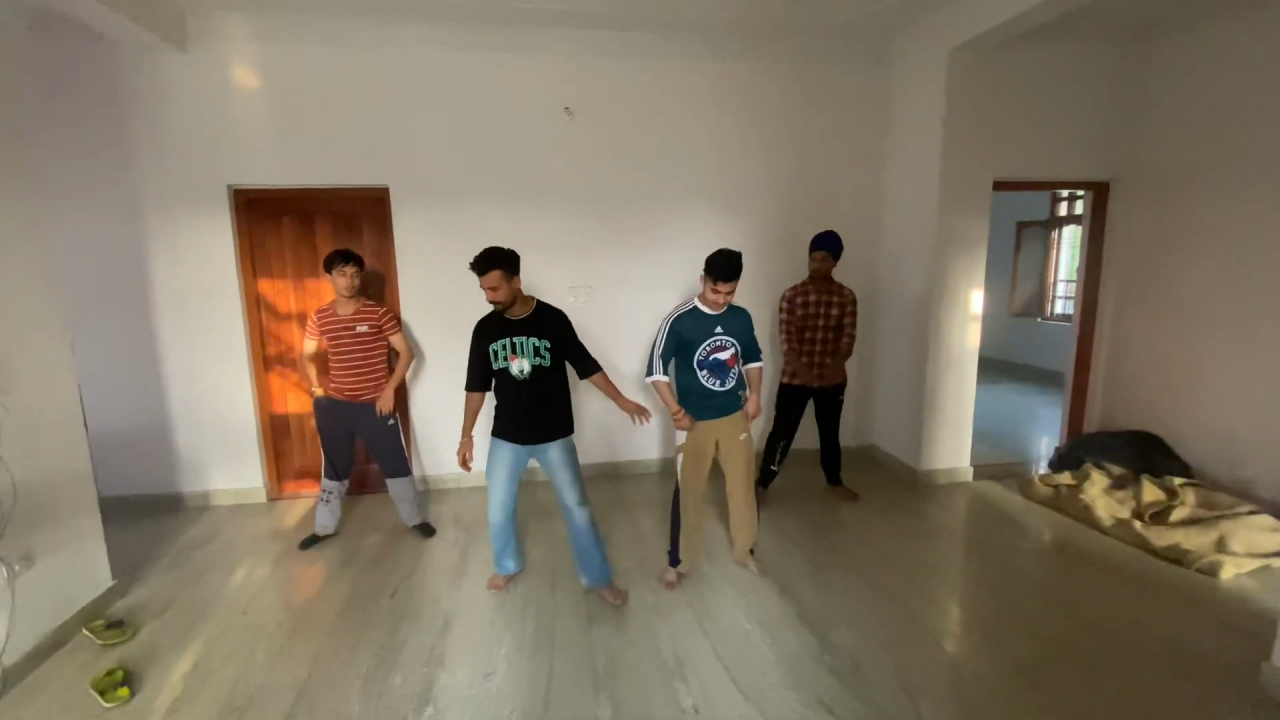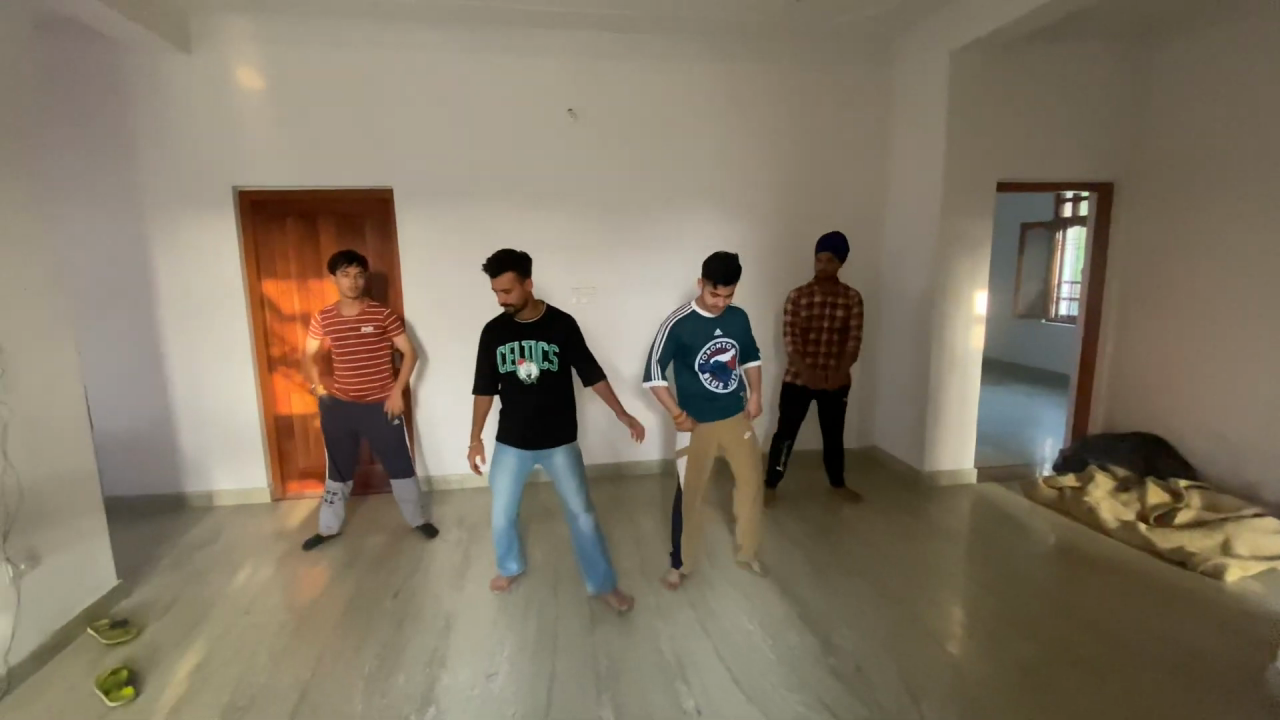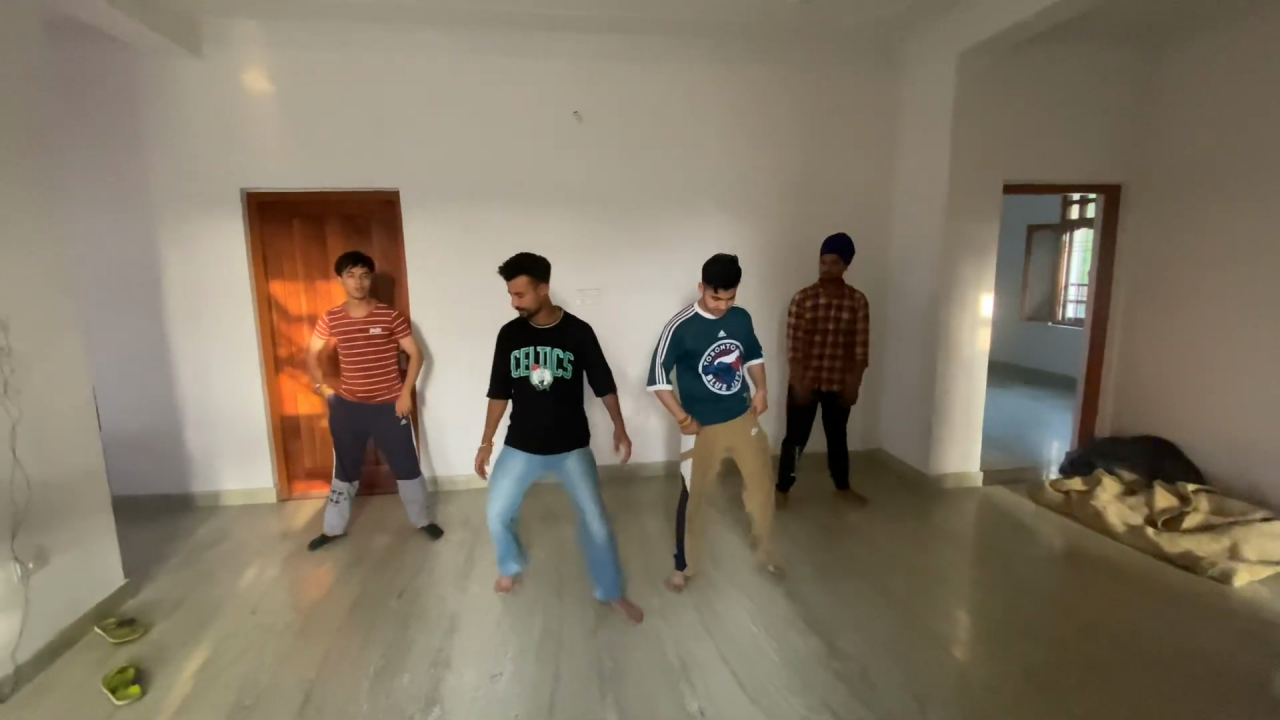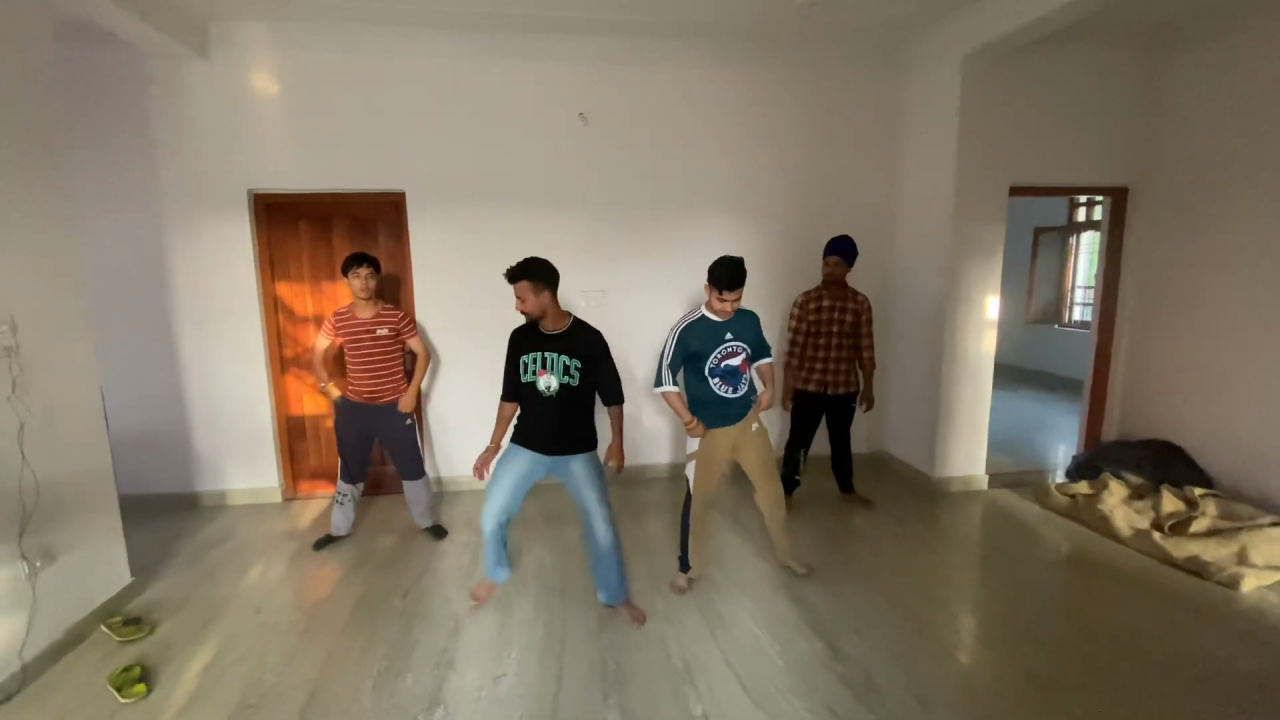
dt=0.1s
person 1, frame 1
left shoulder: (553, 320)
right shoulder: (485, 329)
left elbow: (587, 367)
right elbow: (477, 386)
left wrist: (623, 402)
right wrist: (466, 433)
left hip: (554, 435)
right hip: (506, 436)
left knee: (576, 507)
right knee: (498, 510)
left ankle: (599, 579)
right ankle: (508, 566)
person 1, frame 2
left shoulder: (562, 325)
right shoulder: (493, 331)
left elbow: (591, 374)
right elbow: (484, 389)
left wrist: (622, 414)
right wrist: (475, 437)
left hip: (559, 441)
right hip: (511, 441)
left knee: (581, 513)
right knee: (501, 515)
left ankle: (604, 585)
right ankle: (510, 567)
person 1, frame 3
left shoulder: (579, 333)
right shoulder: (510, 335)
left elbow: (603, 385)
right elbow: (498, 392)
left wrist: (620, 429)
right wrist: (486, 442)
left hip: (571, 447)
right hip: (520, 445)
left knee: (595, 520)
right knee: (497, 512)
left ankle: (612, 593)
right ankle: (512, 566)
person 1, frame 4
left shoulder: (588, 339)
right shoulder: (520, 338)
left elbow: (611, 395)
right elbow: (510, 396)
left wrist: (617, 442)
right wrist: (494, 444)
left hip: (577, 451)
right hip: (527, 447)
left knee: (600, 523)
right knee: (492, 515)
left ankle: (616, 596)
right ankle: (496, 574)
person 2, frame 1
left shoulder: (741, 318)
right shoulder: (679, 320)
left elbow: (753, 358)
right elbow: (656, 368)
left wrist: (754, 395)
right wrist: (676, 411)
left hip: (736, 415)
right hip: (695, 420)
left knee: (742, 483)
right knee: (688, 491)
left ankle: (742, 550)
right ankle: (678, 561)
person 2, frame 2
left shoulder: (739, 318)
right shoulder: (677, 324)
left elbow: (751, 357)
right elbow: (654, 373)
left wrist: (755, 395)
right wrist: (677, 414)
left hip: (738, 417)
right hip: (697, 423)
left knee: (751, 482)
right knee: (690, 493)
left ankle: (747, 552)
right ankle: (680, 562)
person 2, frame 3
left shoulder: (742, 319)
right shoulder: (681, 327)
left elbow: (755, 355)
right elbow: (658, 378)
left wrist: (760, 390)
right wrist: (682, 417)
left hip: (742, 415)
right hip: (702, 426)
left knee: (762, 482)
right knee: (694, 495)
left ankle: (764, 552)
right ankle: (683, 565)
person 2, frame 4
left shoulder: (749, 320)
right shoulder: (687, 329)
left elbow: (762, 355)
right elbow: (664, 379)
left wrist: (768, 387)
right wrist: (689, 420)
left hip: (748, 419)
right hip: (709, 429)
left knee: (769, 484)
right knee: (699, 497)
left ankle: (784, 553)
right ankle: (687, 567)
person 3, frame 1
left shoulder: (379, 314)
right shoulder: (319, 318)
left elbow: (405, 352)
right elbow: (306, 356)
left wrist: (389, 391)
right wrist: (316, 389)
left hip: (376, 405)
right hip: (336, 406)
left knee: (396, 465)
right knee: (334, 469)
left ankle: (414, 519)
right ankle: (324, 527)
person 3, frame 2
left shoulder: (383, 314)
right shoulder: (323, 318)
left elbow: (410, 353)
right elbow: (308, 355)
left wrist: (397, 392)
right wrist: (317, 388)
left hip: (381, 405)
right hip: (341, 406)
left knee: (400, 466)
right knee: (338, 470)
left ankle: (417, 519)
right ankle: (328, 528)
person 3, frame 3
left shoulder: (390, 316)
right shoulder: (330, 319)
left elbow: (415, 354)
right elbow: (311, 354)
left wrist: (407, 393)
right wrist: (322, 386)
left hip: (388, 406)
right hip: (348, 407)
left knee: (407, 467)
right knee: (344, 470)
left ankle: (423, 520)
right ankle: (333, 528)
person 3, frame 4
left shoulder: (397, 317)
right shoulder: (337, 320)
left elbow: (423, 354)
right elbow: (317, 353)
left wrist: (412, 392)
right wrist: (327, 386)
left hip: (394, 406)
right hip: (354, 407)
left knee: (412, 467)
right knee: (349, 471)
left ankle: (427, 520)
right ankle: (339, 529)
person 4, frame 1
left shoulder: (846, 296)
right shoulder: (792, 295)
left elbow: (848, 338)
right elbow: (786, 338)
left wrist: (835, 367)
right wrist: (802, 369)
left hip: (831, 378)
right hip: (794, 377)
left knee: (830, 432)
right knee: (782, 432)
left ankle: (835, 481)
right ankle: (763, 484)
person 4, frame 2
left shoulder: (852, 298)
right shoulder: (797, 296)
left elbow: (854, 341)
right elbow: (791, 340)
left wrist: (840, 372)
right wrist: (806, 371)
left hip: (835, 380)
right hip: (797, 378)
left knee: (833, 434)
right knee: (785, 432)
left ankle: (838, 483)
right ankle: (770, 485)
person 4, frame 3
left shoulder: (857, 300)
right shoulder: (802, 298)
left elbow: (861, 345)
right elbow: (795, 344)
left wrist: (855, 382)
right wrist: (798, 381)
left hip: (840, 382)
right hip: (805, 381)
left knee: (838, 436)
right knee: (795, 437)
left ankle: (843, 486)
right ankle: (782, 488)
person 4, frame 4
left shoulder: (861, 303)
right shoulder: (805, 300)
left elbow: (866, 348)
right elbow: (794, 346)
left wrist: (868, 386)
right wrist: (788, 386)
left hip: (845, 385)
right hip: (809, 384)
left knee: (841, 439)
right knee: (799, 440)
left ankle: (847, 489)
right ankle: (787, 491)
